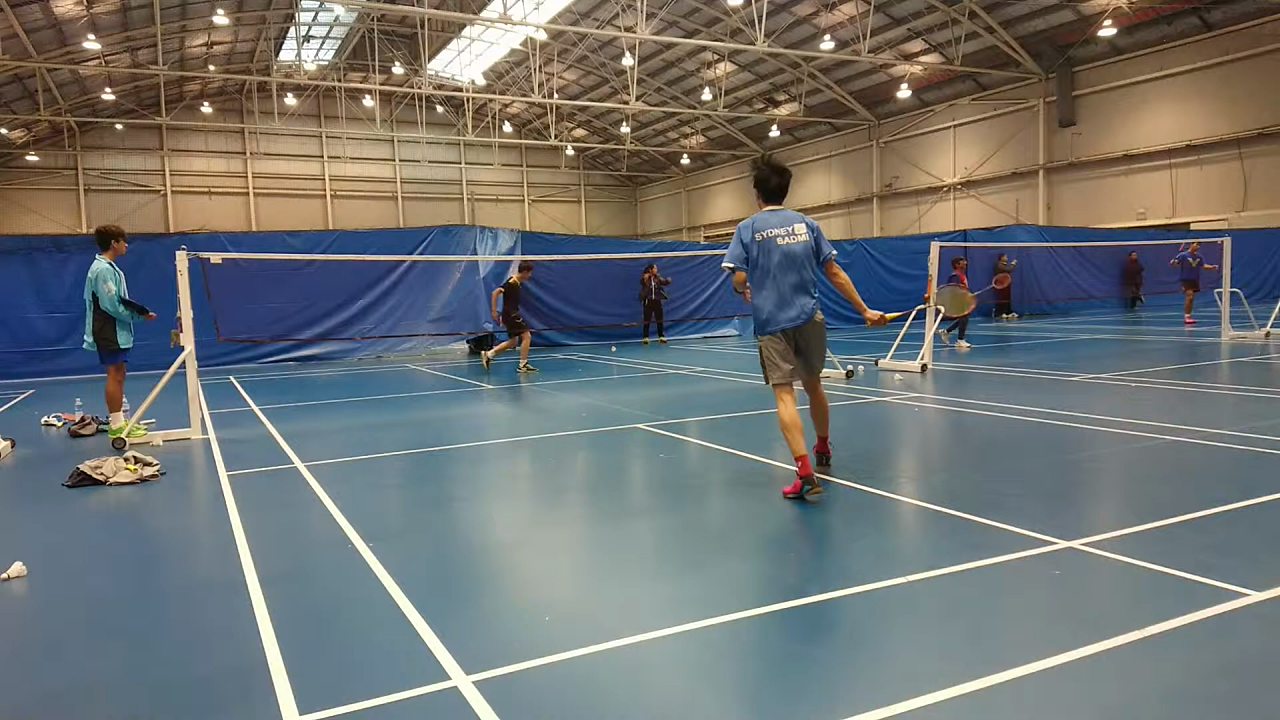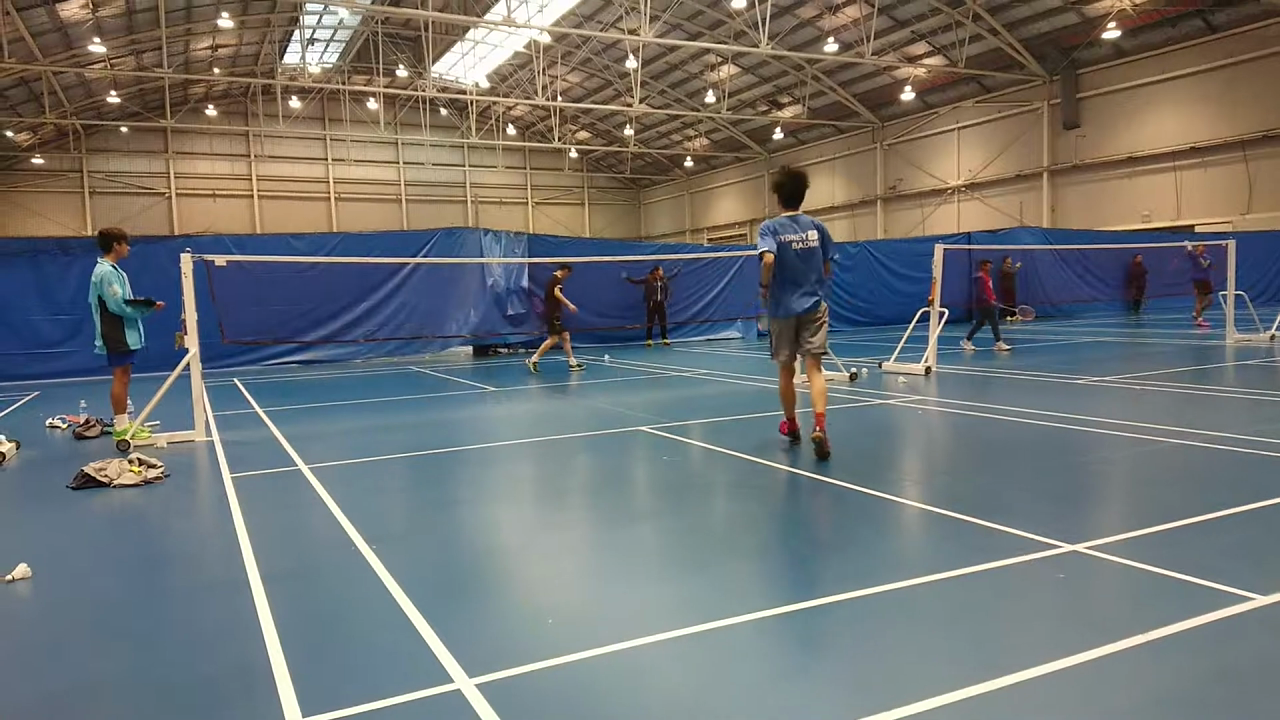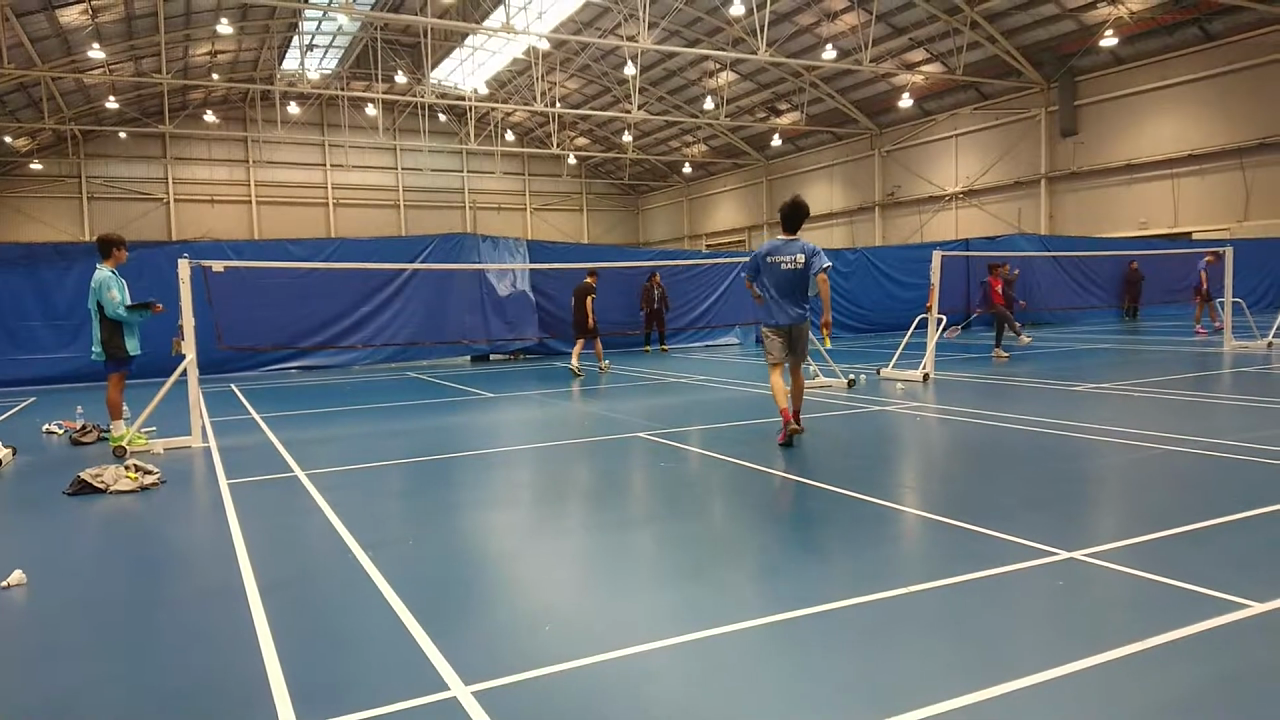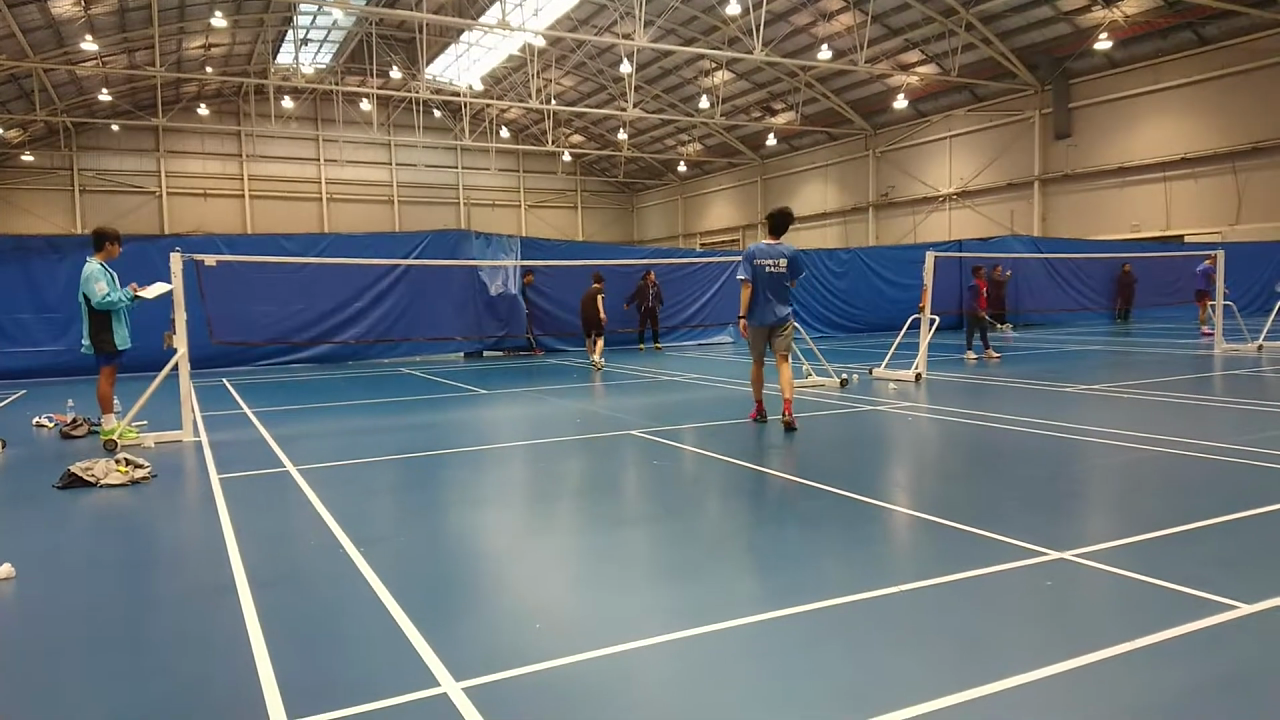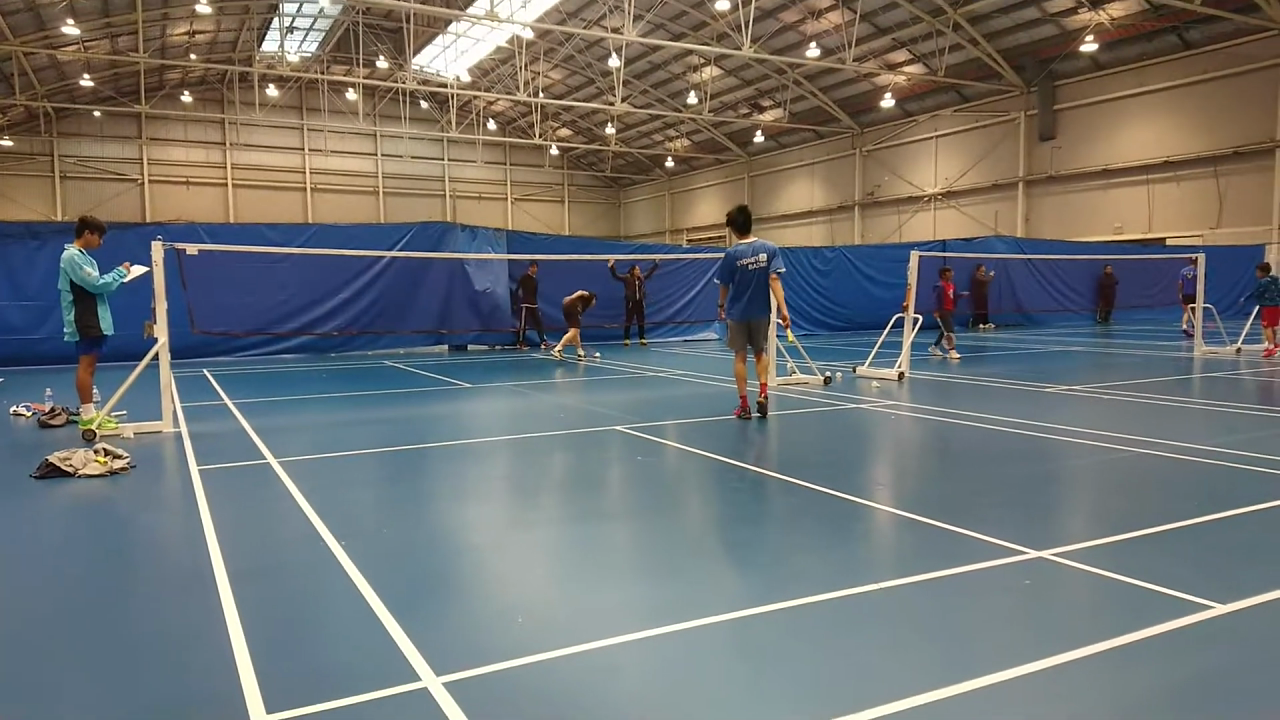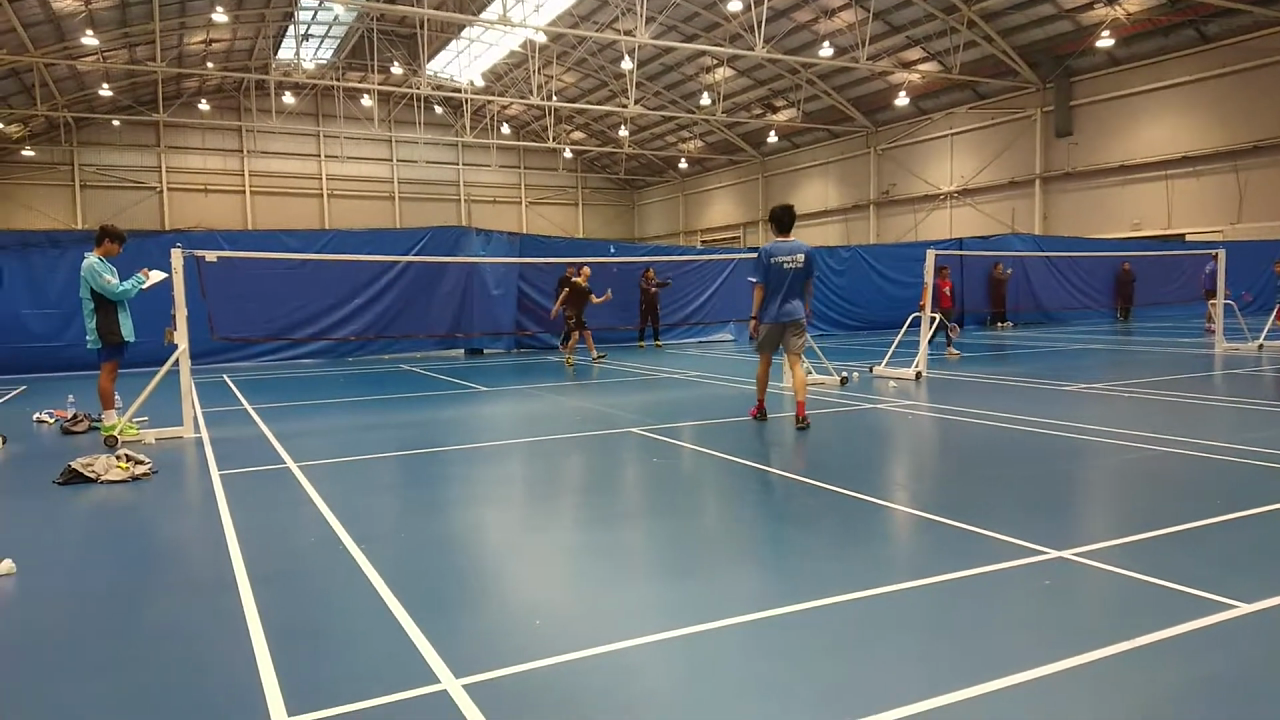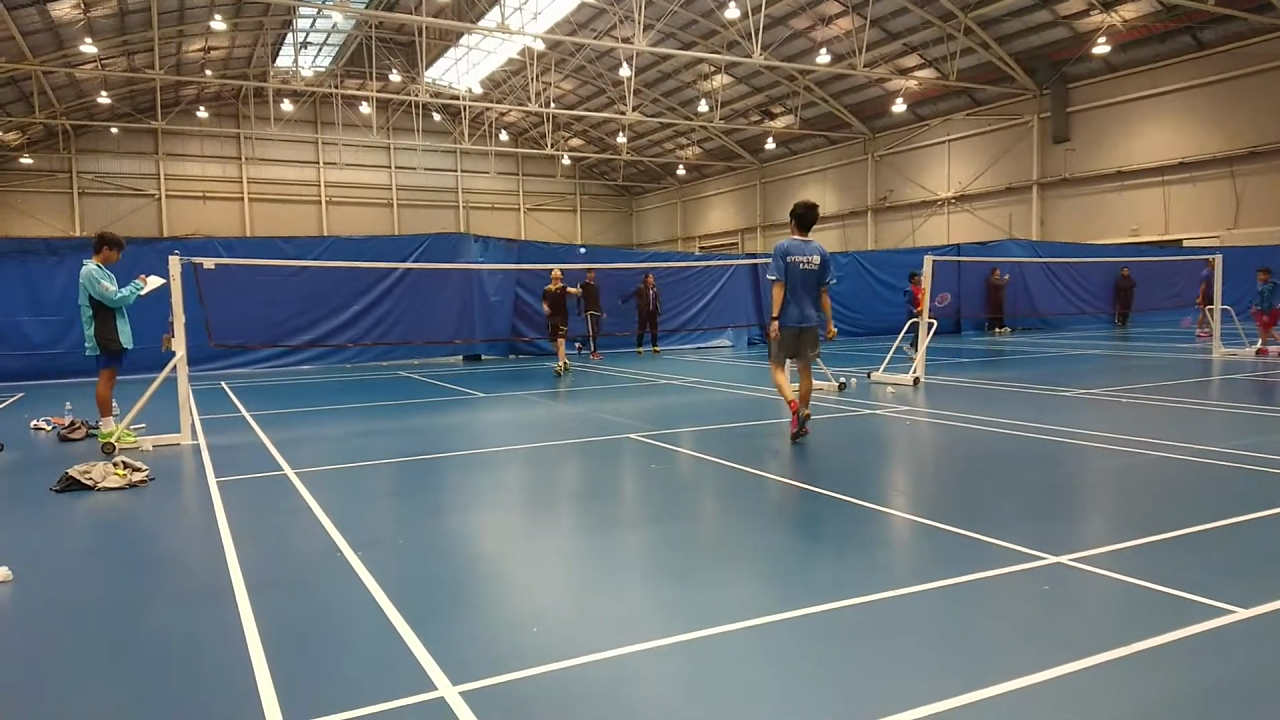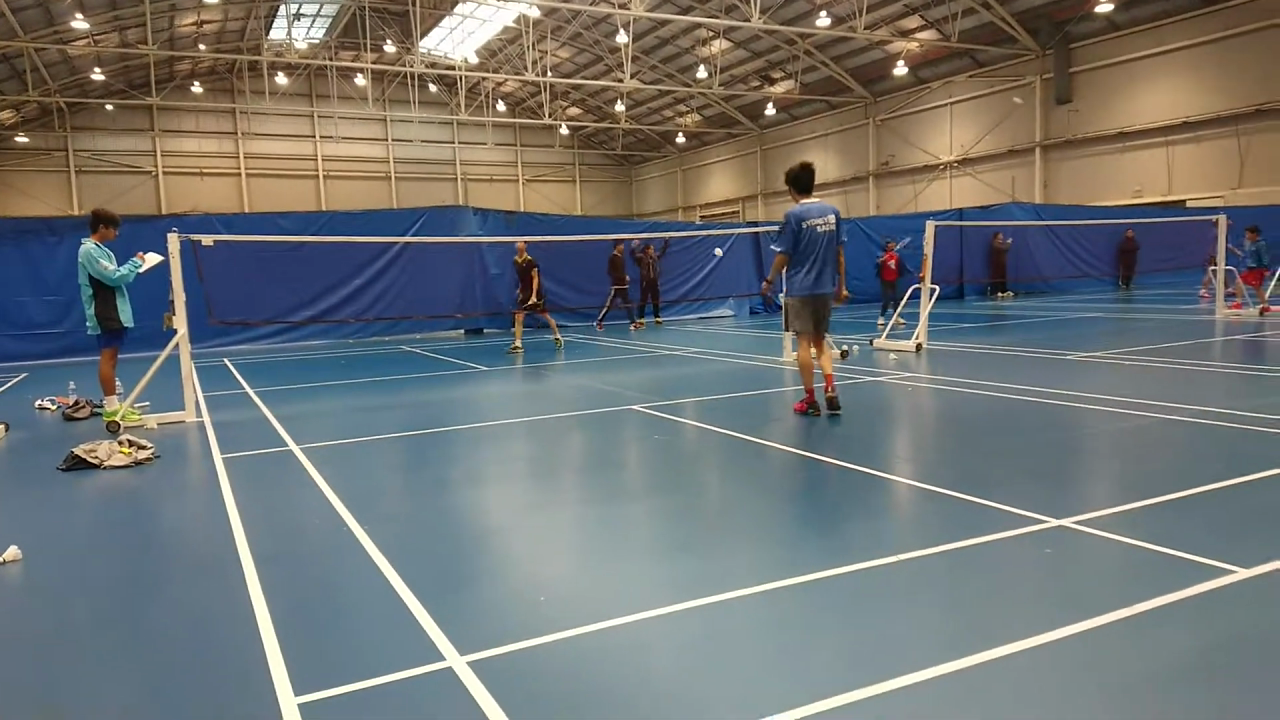
dt=0.5s
person 1, frame 1
left shoulder: (747, 228)
right shoulder: (808, 225)
left elbow: (738, 278)
right elbow: (834, 273)
left wrist: (745, 289)
right wrist: (864, 310)
left hip: (773, 321)
right hip: (809, 317)
left knee: (784, 395)
right knee: (813, 384)
left ankle: (805, 473)
right ankle: (823, 449)
person 1, frame 2
left shoulder: (769, 227)
right shoulder: (817, 227)
left elbow: (768, 260)
right elbow: (827, 268)
left wrist: (764, 286)
left hip: (783, 310)
right hip: (813, 308)
left knee: (786, 370)
right knee: (814, 369)
left ankle: (791, 425)
right ankle: (819, 427)
person 1, frame 3
left shoulder: (764, 250)
right shoulder: (810, 250)
left elbow: (748, 283)
right elbow: (823, 279)
left wrist: (759, 292)
right wrist: (827, 314)
left hip: (773, 321)
right hip: (799, 320)
left knee: (777, 371)
right knee: (796, 369)
left ankle: (788, 420)
right ankle: (795, 419)
person 1, frame 4
left shoulder: (751, 252)
right shoulder: (792, 253)
left elbow: (746, 286)
left wrist: (742, 316)
left hip: (757, 318)
right hip: (782, 317)
left knee: (757, 362)
right knee: (783, 363)
left ankle: (759, 409)
right ankle: (787, 411)
person 1, frame 5
left shoulder: (731, 254)
right shoulder: (769, 249)
left elbow: (724, 286)
right elbow: (774, 280)
left wrist: (722, 306)
right wrist: (782, 309)
left hip: (737, 314)
right hip: (761, 312)
left knee: (740, 357)
right knee: (760, 352)
left ankle: (743, 405)
right ankle: (762, 394)
person 1, frame 6
left shoulder: (767, 251)
right shoulder: (805, 250)
left elbow: (760, 287)
right elbow: (808, 285)
left wrist: (753, 316)
right wrist: (806, 307)
left hip: (771, 316)
right hip: (796, 315)
left knee: (765, 361)
right knee: (796, 361)
left ankle: (760, 407)
right ankle: (801, 413)
person 1, frame 7
left shoulder: (782, 248)
right shoulder: (821, 252)
left elbow: (778, 287)
right elbow: (823, 291)
left wrist: (774, 318)
right wrist: (829, 323)
left hip: (786, 320)
right hip: (810, 321)
left knee: (778, 368)
right knee: (805, 370)
left ankle: (796, 411)
right ankle: (802, 415)
person 1, frame 8
left shoulder: (794, 215)
right shoulder: (832, 212)
left elbow: (783, 256)
right elbow: (839, 253)
left wrist: (769, 281)
right wrist: (841, 285)
left hip: (800, 289)
right hip: (825, 288)
left knee: (804, 343)
right knee: (820, 341)
left ankle: (811, 400)
right ankle: (830, 388)
person 2, frame 1
left shoulder: (109, 267)
right shoulder: (103, 270)
right elbow: (111, 305)
left wrist: (136, 311)
right wrist: (139, 315)
left hip: (117, 332)
right hip: (110, 333)
left knee: (119, 375)
right knee: (114, 376)
left ankle: (119, 420)
right ankle: (116, 425)
person 2, frame 2
left shoulder: (112, 270)
right shoulder: (106, 272)
right elbow: (118, 306)
left wrist: (141, 303)
right wrist: (147, 308)
left hip: (124, 333)
right hip: (117, 335)
left knee: (124, 377)
right knee: (120, 378)
left ankle: (124, 422)
right ankle: (121, 427)
person 2, frame 3
left shoulder: (109, 275)
right shoulder: (106, 278)
right elbow: (115, 311)
left wrist: (138, 308)
right wrist: (145, 311)
left hip: (121, 339)
right hip: (114, 341)
left knee: (119, 383)
right knee: (116, 384)
left ankle: (119, 429)
right ankle: (117, 433)
person 2, frame 4
left shoulder: (102, 269)
right shoulder: (94, 270)
right elbow: (101, 301)
left wrist: (131, 294)
right wrist: (126, 293)
left hip: (113, 333)
right hip: (105, 334)
left knee: (110, 377)
right knee: (106, 377)
left ankle: (110, 422)
right ankle: (108, 426)
person 2, frame 5
left shoulder: (81, 256)
right shoulder: (73, 257)
left elbow: (93, 285)
right elbow: (96, 284)
left wrist: (118, 277)
right wrist: (120, 272)
left hip: (92, 320)
right hip: (85, 322)
left knee: (89, 366)
right knee: (86, 366)
left ankle: (89, 412)
right ankle: (87, 416)
person 2, frame 6
left shoulder: (101, 264)
right shoulder: (93, 265)
left elbow: (114, 292)
right elbow: (116, 292)
left wrist: (136, 284)
right wrist: (139, 278)
left hip: (113, 327)
right hip: (107, 329)
left knee: (111, 373)
right knee: (108, 373)
left ankle: (112, 419)
right ankle: (109, 423)
person 2, frame 7
left shoulder: (100, 271)
right shoulder: (91, 272)
left elbow: (112, 299)
right elbow: (114, 298)
left wrist: (135, 289)
right wrist: (137, 284)
left hip: (112, 334)
right hip: (105, 335)
left knee: (109, 380)
right knee: (106, 380)
left ankle: (109, 426)
right ankle: (106, 430)
person 2, frame 8
left shoulder: (98, 250)
right shoulder: (90, 251)
left elbow: (111, 277)
right elbow: (113, 277)
left wrist: (133, 268)
right wrist: (135, 262)
left hip: (112, 312)
right hip: (105, 314)
left knee: (111, 358)
right knee: (108, 358)
left ankle: (113, 404)
right ankle: (111, 408)
